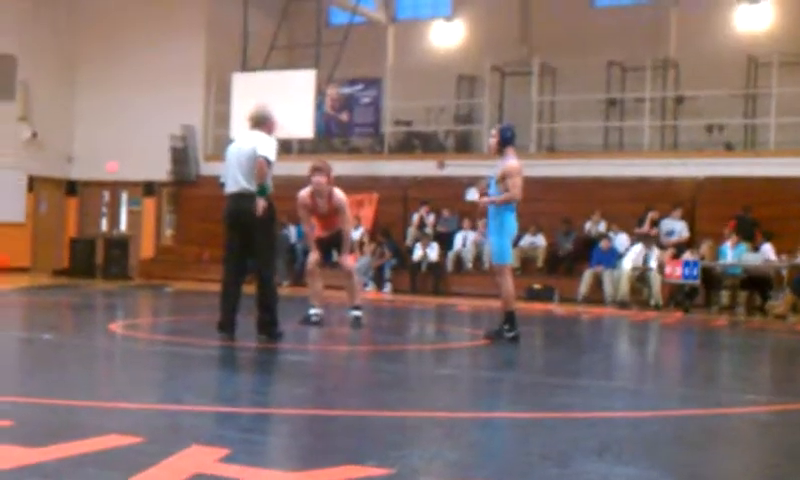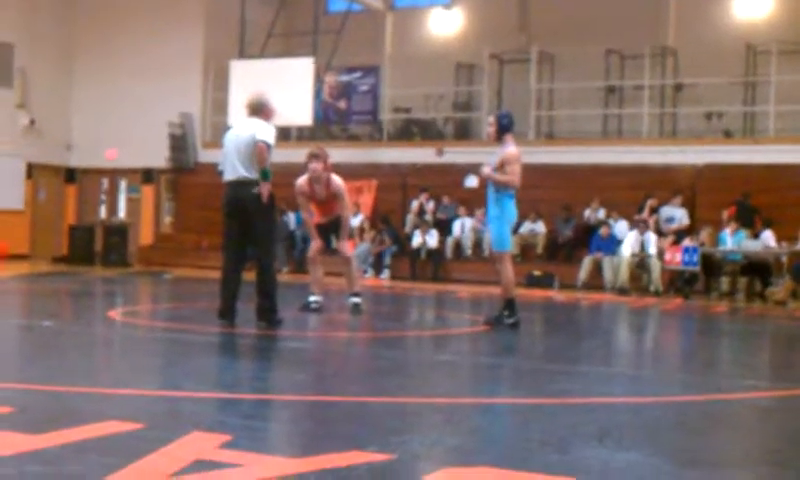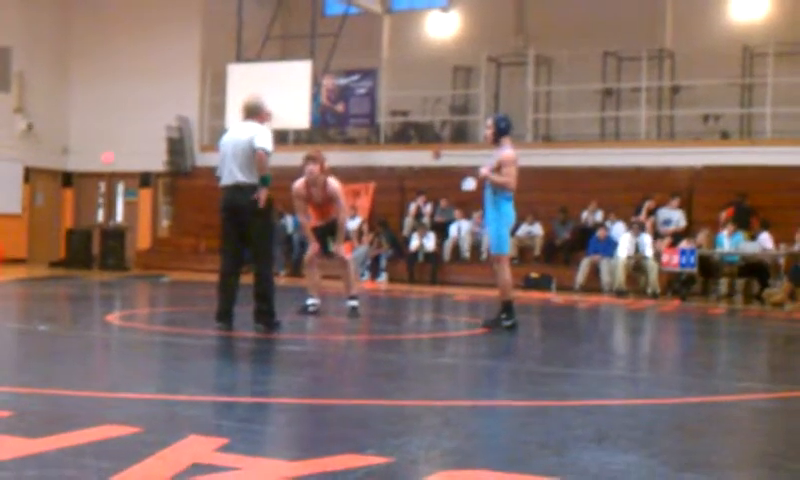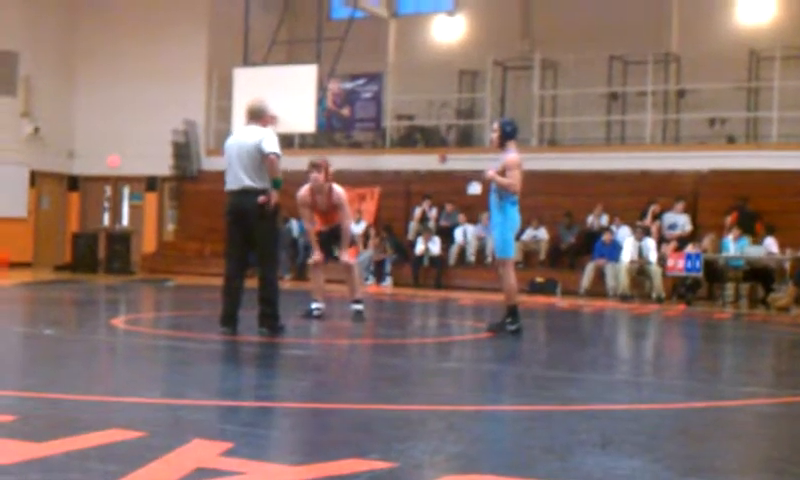
dt=0.2s
person 1, frame 1
left shoulder: (234, 143)
right shoulder: (266, 140)
left elbow: (225, 179)
right elbow: (262, 162)
left wrist: (234, 197)
right wrist: (262, 194)
left hip: (233, 203)
right hip: (255, 204)
left knee: (233, 267)
right knee: (264, 267)
left ankle: (226, 325)
right ankle: (267, 327)
person 1, frame 2
left shoulder: (232, 131)
right shoulder: (264, 128)
left elbow: (224, 166)
right elbow: (261, 147)
left wrist: (233, 184)
right wrist: (265, 179)
left hip: (232, 191)
right hip: (255, 191)
left knee: (232, 254)
right knee: (264, 254)
left ankle: (226, 313)
right ankle: (266, 314)
person 1, frame 3
left shoulder: (228, 135)
right shoulder: (260, 131)
left elbow: (222, 169)
right elbow: (261, 154)
right wrist: (265, 185)
left hip: (229, 195)
right hip: (252, 196)
left knee: (230, 258)
right knee: (262, 258)
left ankle: (224, 316)
right ankle: (264, 317)
person 1, frame 4
left shoulder: (232, 138)
right shoulder: (266, 134)
left elbow: (233, 170)
right elbow: (272, 158)
right wrist: (276, 188)
left hip: (234, 199)
right hip: (259, 200)
left knee: (234, 262)
right knee: (267, 262)
left ankle: (228, 320)
right ankle: (268, 321)
person 2, frame 1
left shoulder: (511, 164)
right shoulder: (504, 163)
left elbow: (516, 195)
left wrist: (490, 200)
right wrist: (490, 196)
left hip: (502, 223)
right hip: (496, 222)
left knee: (503, 273)
right knee: (501, 274)
left ankle: (511, 327)
right ankle: (507, 324)
person 2, frame 2
left shoulder: (511, 151)
right shoulder: (503, 151)
left elbow: (515, 182)
left wrist: (490, 175)
right wrist: (490, 174)
left hip: (502, 210)
right hip: (496, 209)
left knee: (503, 260)
right knee: (501, 260)
left ankle: (511, 313)
right ankle: (507, 310)
person 2, frame 3
left shoulder: (507, 154)
right shoulder: (500, 153)
left elbow: (510, 184)
left wrist: (488, 175)
right wrist: (488, 176)
left hip: (500, 212)
right hip: (495, 212)
left knee: (501, 262)
right knee: (498, 263)
left ankle: (508, 315)
right ankle: (505, 313)
person 2, frame 4
left shoulder: (512, 158)
right shoulder: (506, 157)
left elbow: (515, 187)
left wrist: (493, 177)
right wrist: (494, 178)
left hip: (505, 216)
right hip: (500, 216)
left knee: (506, 267)
right knee: (503, 267)
left ankle: (513, 319)
right ankle: (510, 317)
person 3, frame 1
left shoulder: (339, 196)
right shoulder: (303, 197)
left elbow: (347, 226)
right elbow: (306, 225)
left wrist: (345, 254)
right wrist: (313, 250)
left hip: (339, 233)
right hip: (321, 233)
left knee: (348, 268)
right knee: (311, 268)
left ankle: (356, 311)
right ankle: (316, 311)
person 3, frame 2
left shoulder: (337, 183)
right shoulder: (301, 184)
left elbow: (346, 212)
right elbow: (306, 213)
left wrist: (343, 239)
right wrist: (314, 238)
left hip: (338, 219)
right hip: (320, 220)
left knee: (347, 255)
right knee: (313, 256)
left ankle: (355, 298)
right ankle: (316, 298)
person 3, frame 3
left shoulder: (333, 185)
right shoulder: (298, 187)
left elbow: (342, 215)
right elbow: (302, 216)
left wrist: (339, 243)
right wrist: (312, 241)
left hip: (335, 222)
right hip: (317, 223)
left knee: (343, 258)
right knee: (310, 259)
left ankle: (353, 301)
right ankle: (313, 301)
person 3, frame 4
left shoulder: (338, 193)
right shoulder: (303, 194)
left elbow: (346, 223)
right elbow: (308, 224)
left wrist: (344, 250)
right wrist: (316, 250)
left hip: (340, 228)
right hip: (322, 228)
left knee: (348, 262)
right knee: (315, 262)
left ankle: (357, 305)
right ankle: (318, 305)
